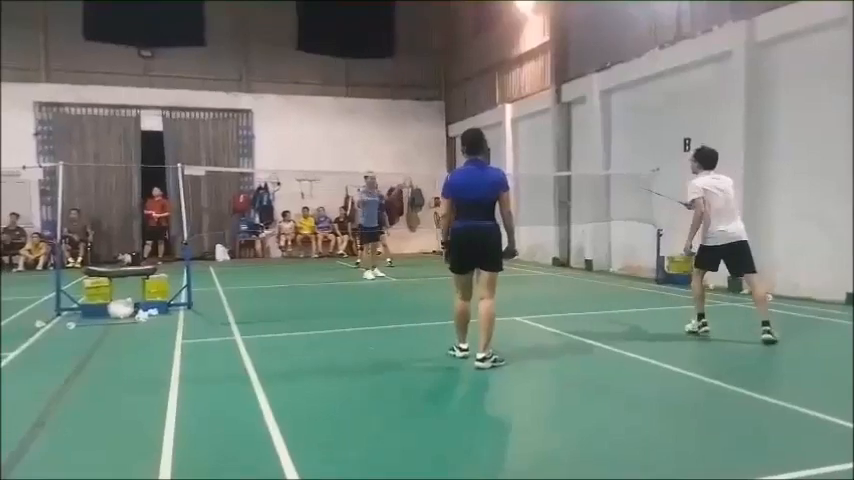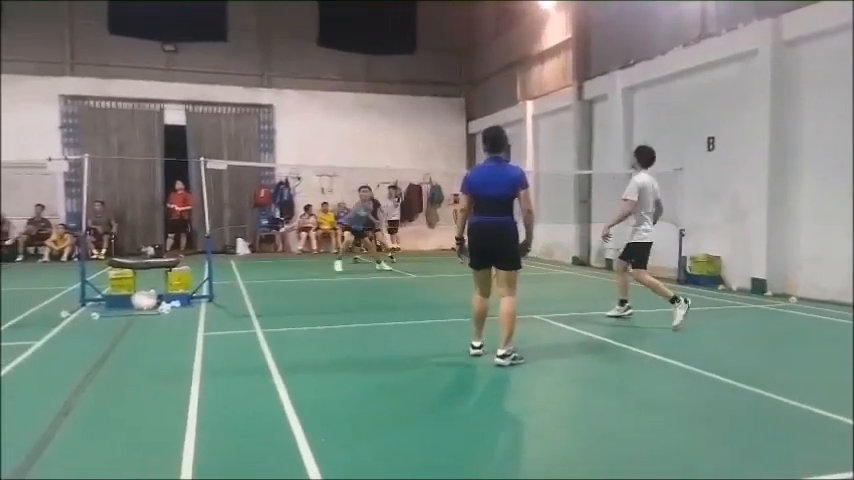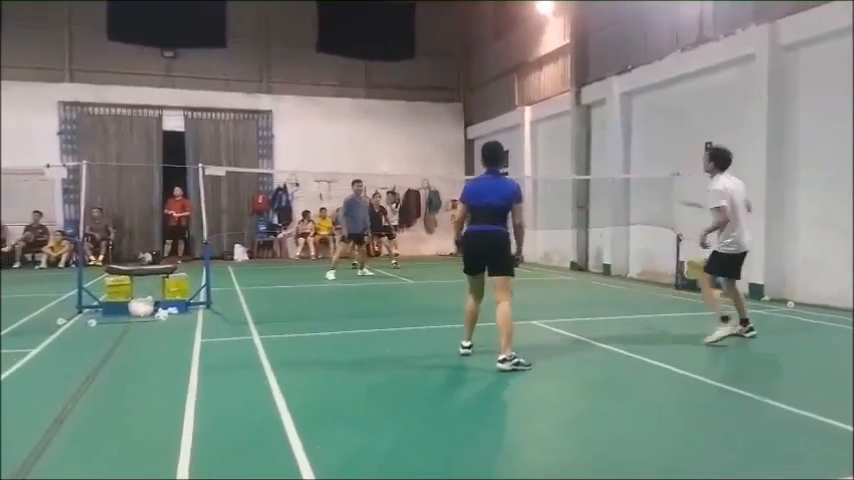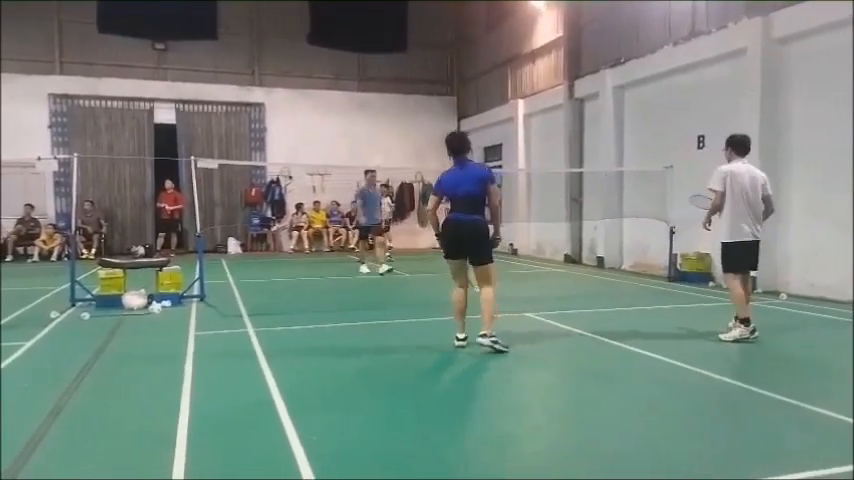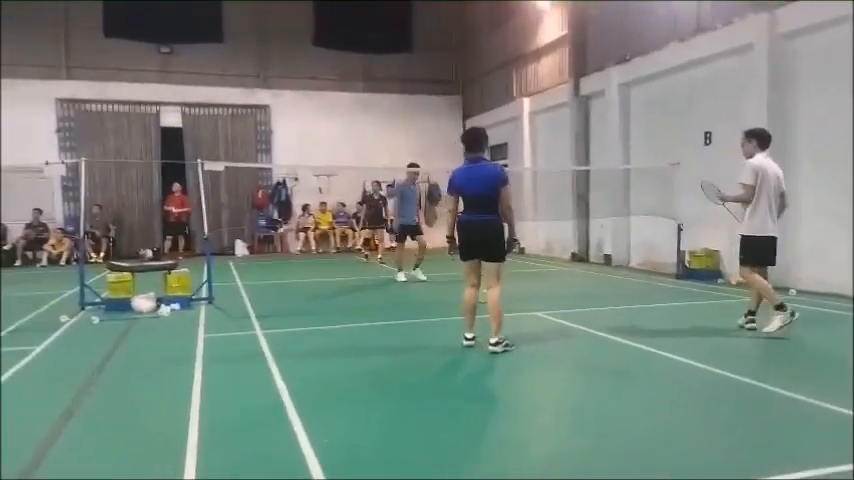
dt=1s
person 1, frame 1
left shoulder: (453, 178)
right shoulder: (497, 176)
left elbow: (445, 215)
right elbow: (506, 213)
left wrist: (445, 243)
right wrist: (512, 242)
left hip: (461, 237)
right hip: (488, 237)
left knee: (462, 296)
right knee: (487, 297)
left ankle: (461, 346)
right ankle: (484, 354)
person 1, frame 2
left shoulder: (472, 175)
right shoulder: (516, 174)
left elbow: (464, 209)
right elbow: (527, 210)
left wrist: (459, 238)
right wrist: (528, 238)
left hip: (478, 233)
right hip: (505, 233)
left knee: (481, 292)
right knee: (507, 294)
left ankle: (476, 342)
right ankle: (504, 350)
person 1, frame 3
left shoulder: (471, 186)
right shoulder: (512, 187)
left elbow: (460, 219)
right elbow: (518, 224)
left wrist: (459, 242)
right wrist: (519, 251)
left hip: (472, 240)
right hip: (497, 242)
left knee: (474, 295)
right knee: (503, 300)
left ankle: (466, 342)
right ankle: (506, 356)
person 1, frame 4
left shoulder: (445, 178)
right shoulder: (484, 172)
left elbow: (431, 209)
right elbow: (494, 205)
left wrist: (439, 234)
right wrist: (496, 232)
left hip: (453, 230)
right hip: (477, 229)
left knee: (459, 284)
right knee: (486, 284)
left ankle: (461, 334)
right ankle: (486, 333)
person 1, frame 5
left shoulder: (457, 174)
right shoulder: (497, 171)
left elbow: (452, 210)
right elbow: (506, 207)
left wrist: (450, 237)
right wrist: (512, 234)
left hip: (467, 229)
right hip: (491, 229)
left knee: (471, 284)
right knee: (493, 285)
left ankle: (468, 334)
right ankle: (496, 339)
person 2, frame 1
left shoulder: (696, 183)
right shoulder: (727, 181)
left elbow: (699, 212)
left wrist: (689, 239)
left hip: (713, 239)
right hip: (737, 236)
left knee: (697, 275)
right knee: (754, 282)
left ankle: (700, 321)
right ankle: (766, 327)
person 2, frame 2
left shoulder: (637, 181)
right shoulder: (651, 181)
left elbow: (628, 210)
right elbow: (659, 209)
left wrist: (608, 226)
left hip: (640, 235)
right hip: (638, 235)
left knee: (640, 275)
right knee: (620, 267)
left ankle: (678, 301)
right ankle: (623, 306)
person 2, frame 3
left shoulder: (717, 187)
right shoulder: (736, 182)
left elbow: (724, 218)
right elbow: (747, 208)
left wrist: (705, 232)
left hip: (728, 245)
right hip: (741, 244)
left knee: (706, 282)
right knee: (730, 284)
left ankle: (725, 323)
right ankle: (745, 324)
person 2, frame 4
left shoulder: (724, 171)
right shoulder: (759, 175)
left elbow: (717, 203)
right elbow: (770, 207)
left wrist: (707, 217)
left hip: (733, 235)
right hip: (752, 235)
left knee: (732, 279)
right knee: (744, 277)
left ankle: (745, 325)
right ankle: (741, 322)
person 2, frame 5
left shoulder: (752, 164)
right shoulder: (775, 168)
left elbow: (748, 196)
right elbow: (783, 202)
left wrist: (727, 198)
left hip: (754, 228)
right hip: (770, 229)
left knee: (747, 272)
right knee: (759, 273)
left ankle: (782, 310)
right ankle: (751, 315)
